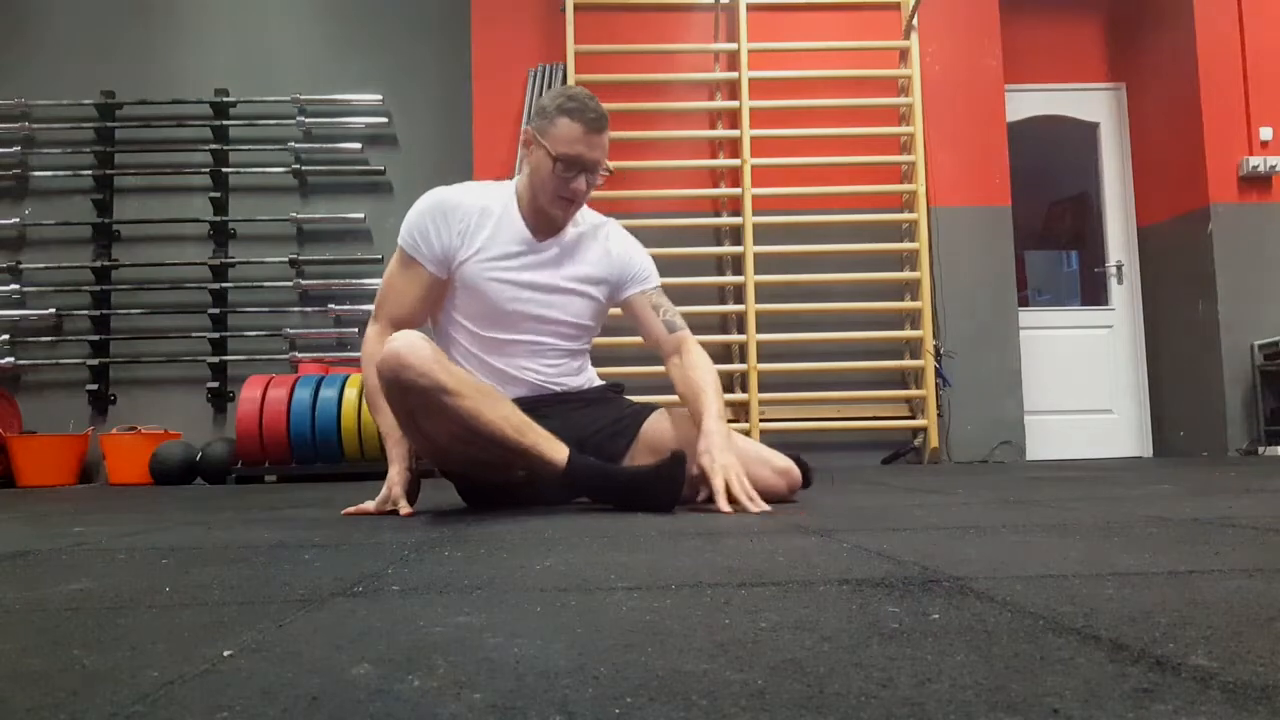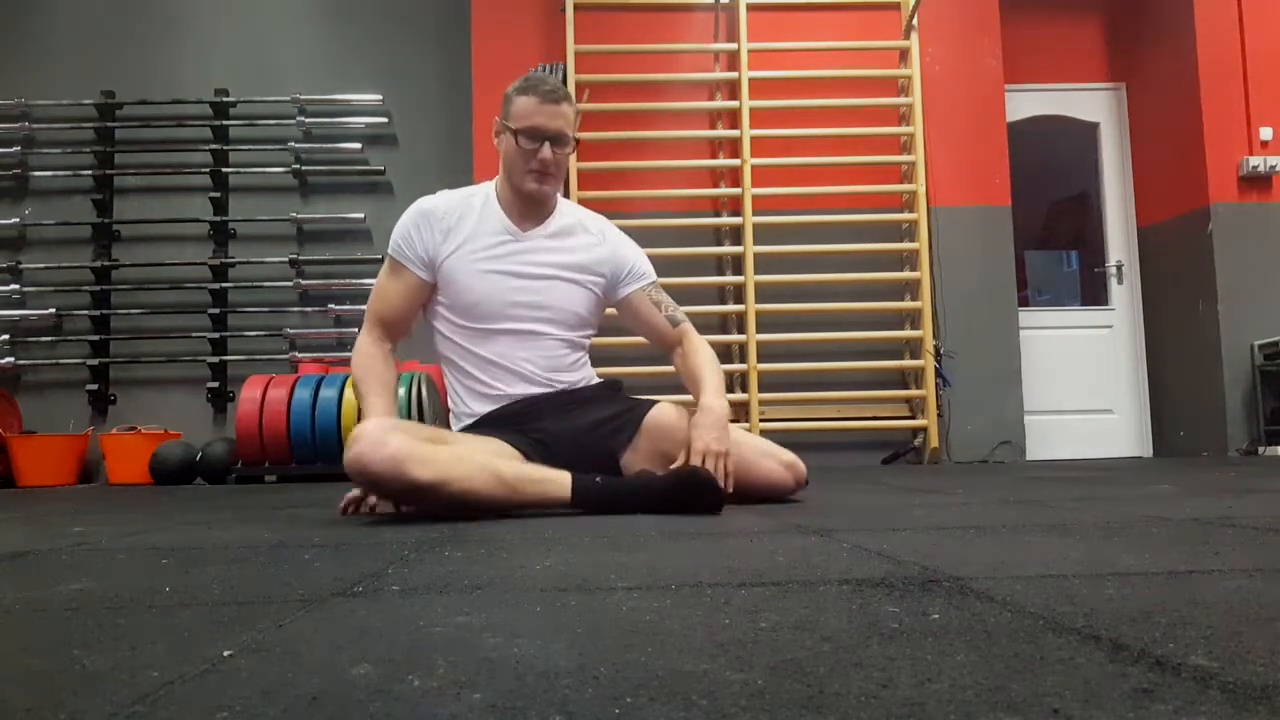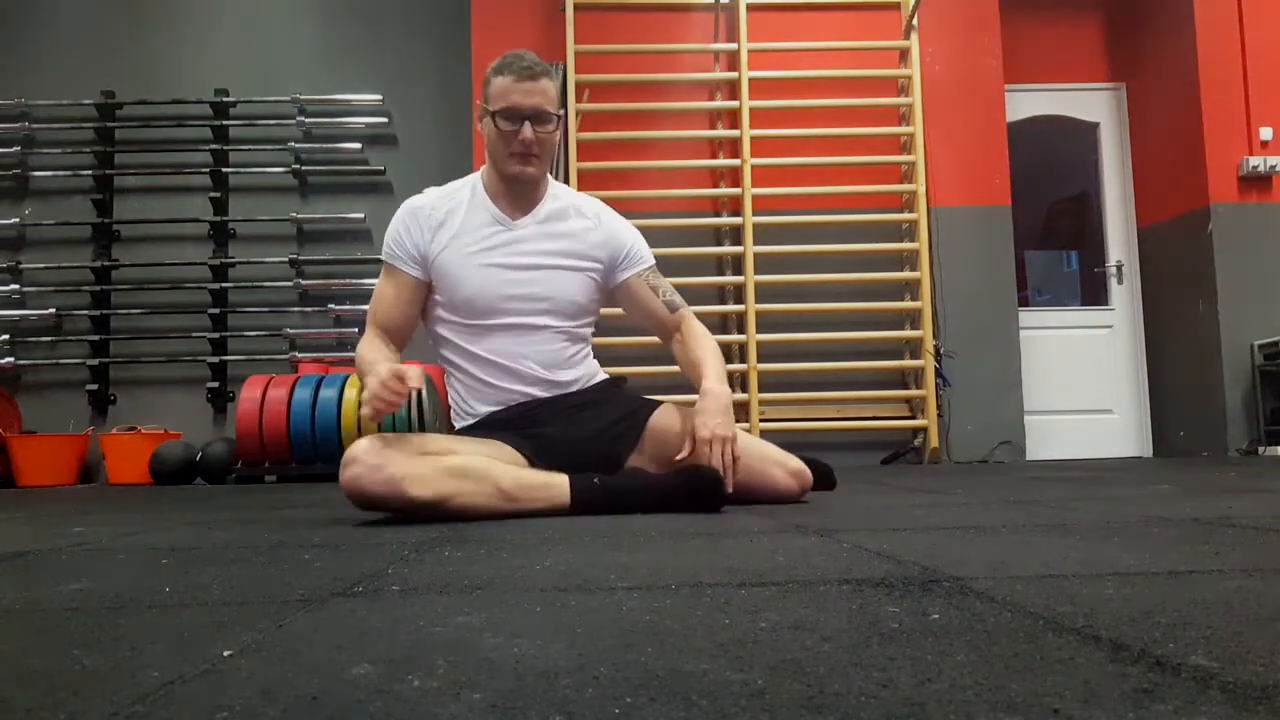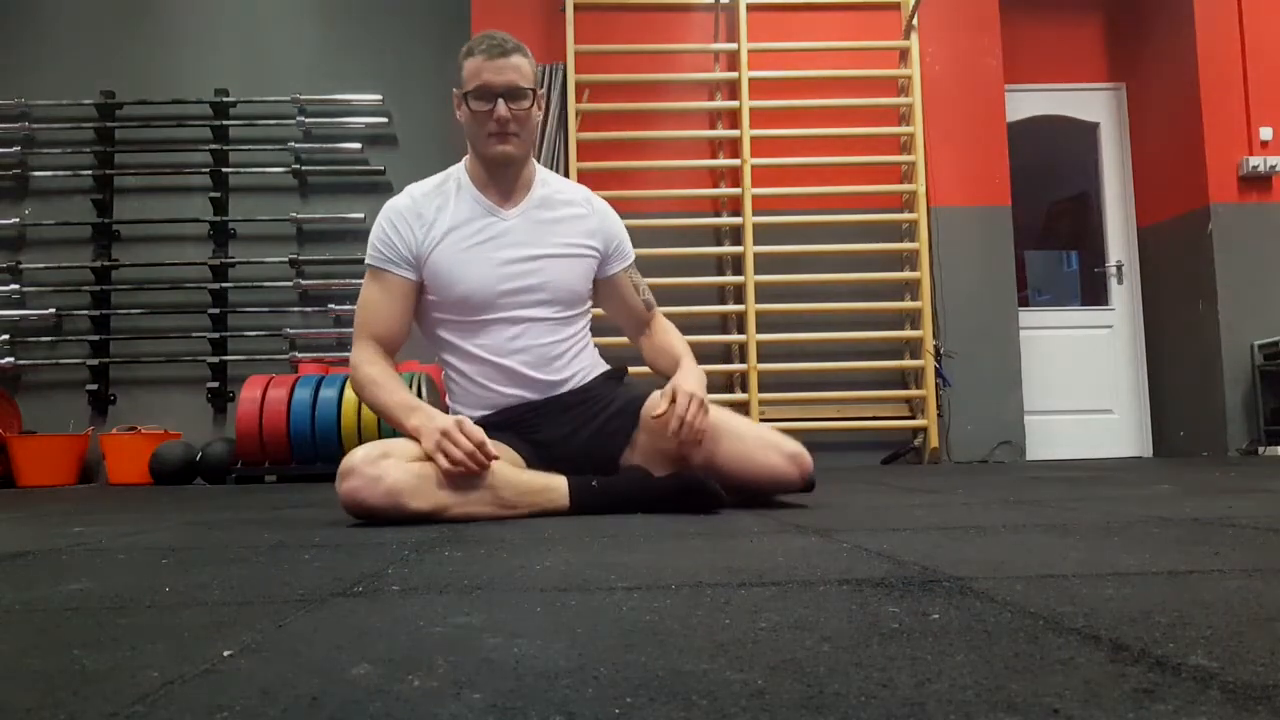
dt=0.5s
person 1, frame 1
left shoulder: (615, 246)
right shoulder: (449, 213)
left elbow: (681, 348)
right elbow: (383, 334)
left wrist: (714, 437)
right wrist: (399, 461)
left hip: (590, 416)
right hip: (488, 440)
left knee: (780, 477)
right knee: (404, 352)
right ankle: (605, 480)
person 1, frame 2
left shoulder: (604, 241)
right shoulder: (433, 221)
left elbow: (683, 340)
right elbow: (377, 337)
left wrist: (712, 407)
right wrist: (391, 454)
left hip: (593, 412)
right hip: (493, 434)
left knee: (784, 472)
right knee: (365, 451)
right ankle: (608, 491)
person 1, frame 3
left shoulder: (601, 225)
right shoulder: (424, 218)
left elbow: (679, 326)
right elbow: (379, 338)
left wrist: (713, 390)
right wrist: (383, 373)
left hip: (597, 410)
right hip: (495, 435)
left knee: (790, 478)
right knee: (364, 468)
right ankle: (610, 491)
person 1, frame 4
left shoulder: (590, 213)
right shoulder: (410, 216)
left elbow: (647, 324)
right elbow: (370, 353)
left wrist: (688, 370)
right wrist: (425, 420)
left hip: (598, 403)
right hip: (493, 435)
left knee: (789, 466)
right knee: (362, 479)
right ankle: (613, 491)
